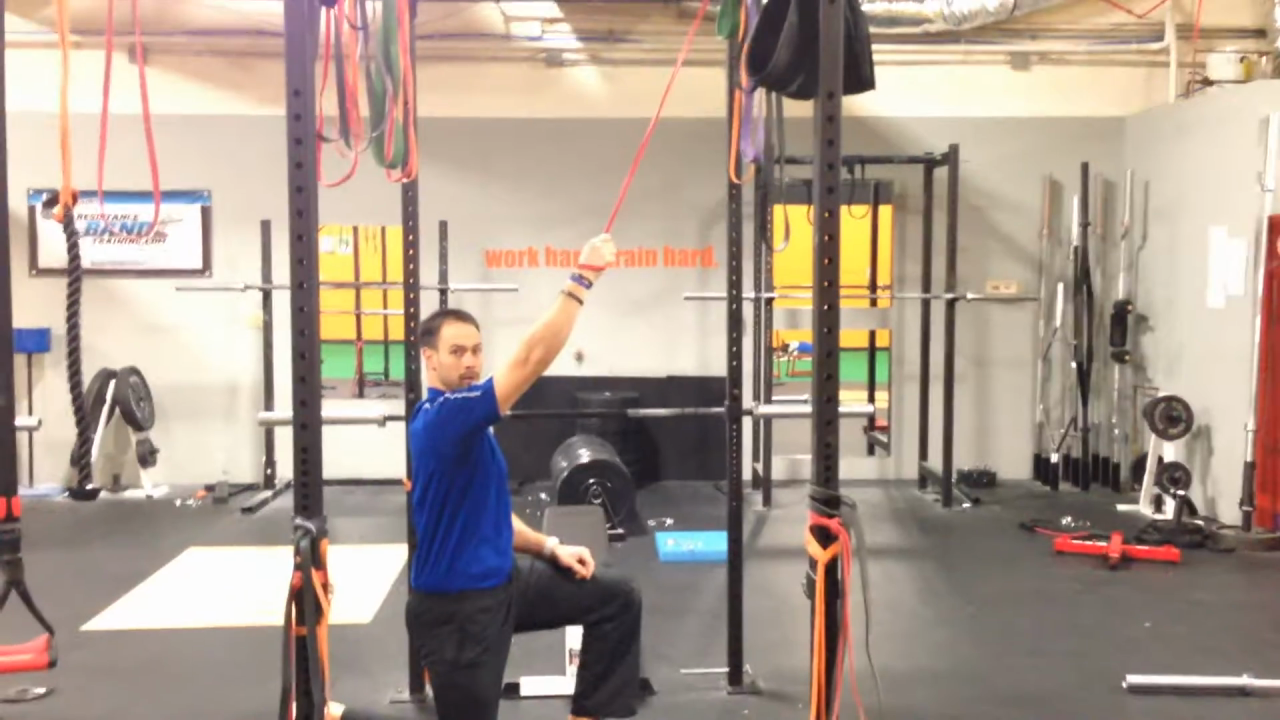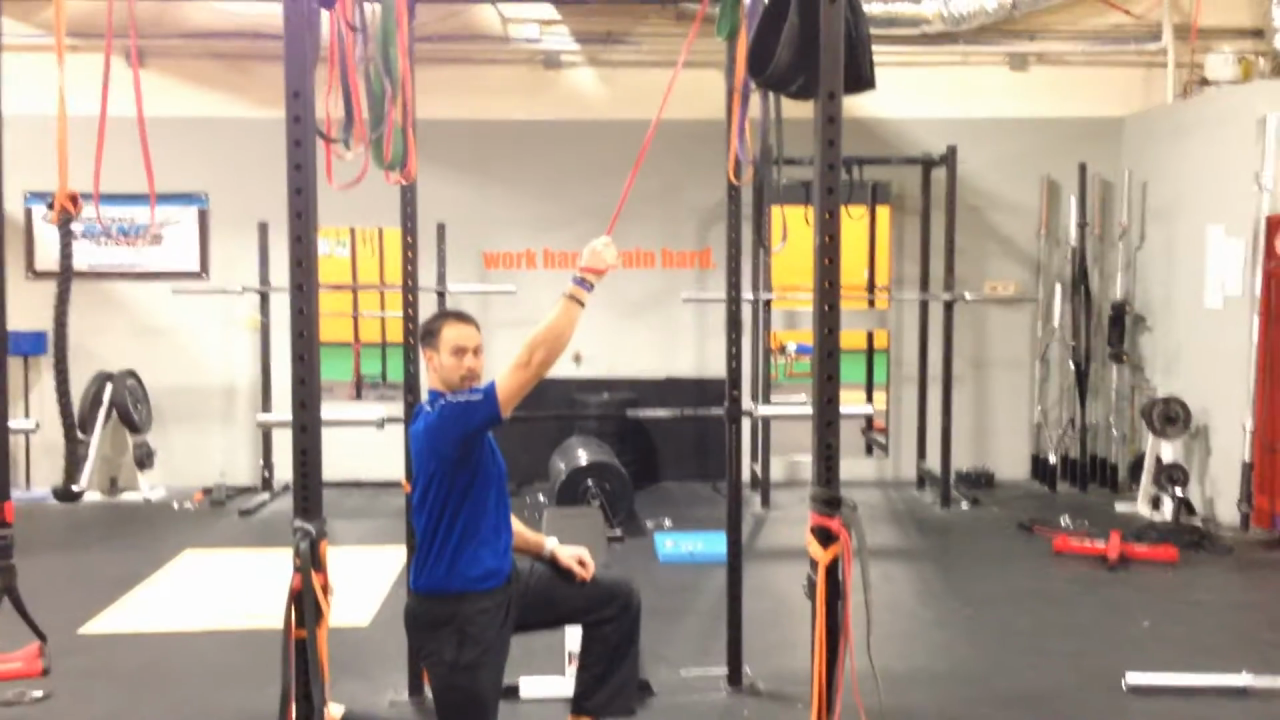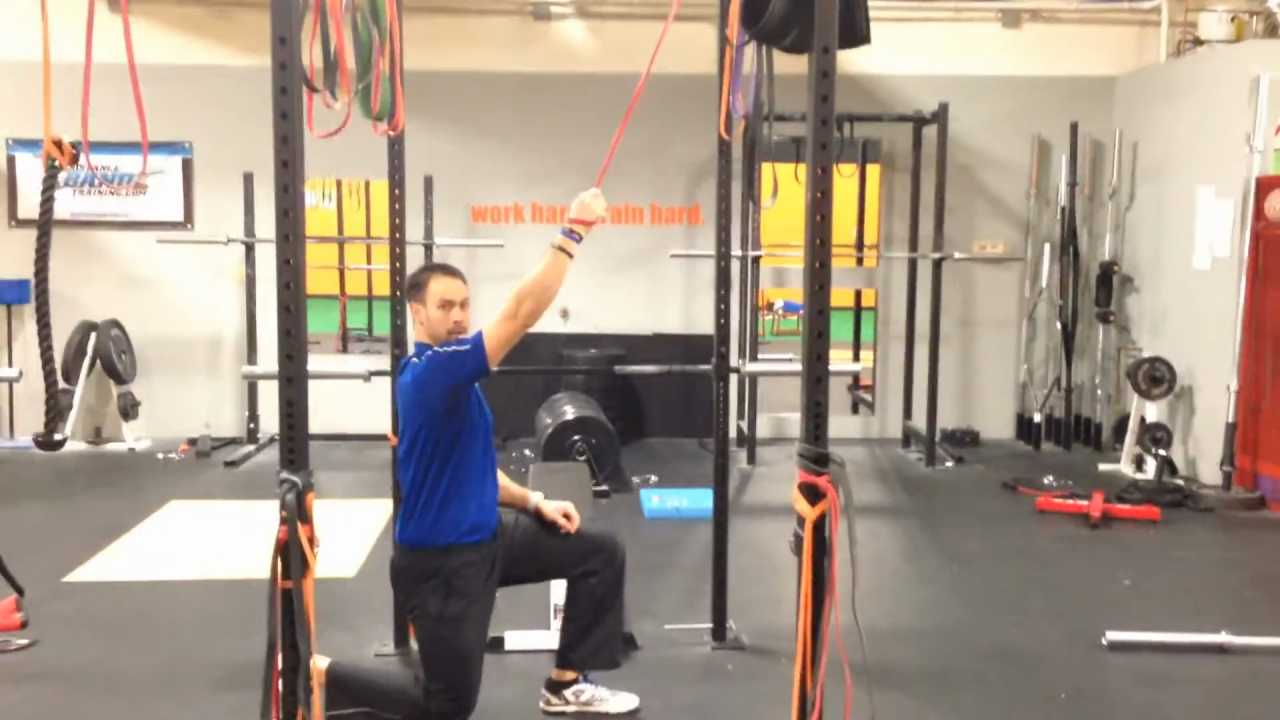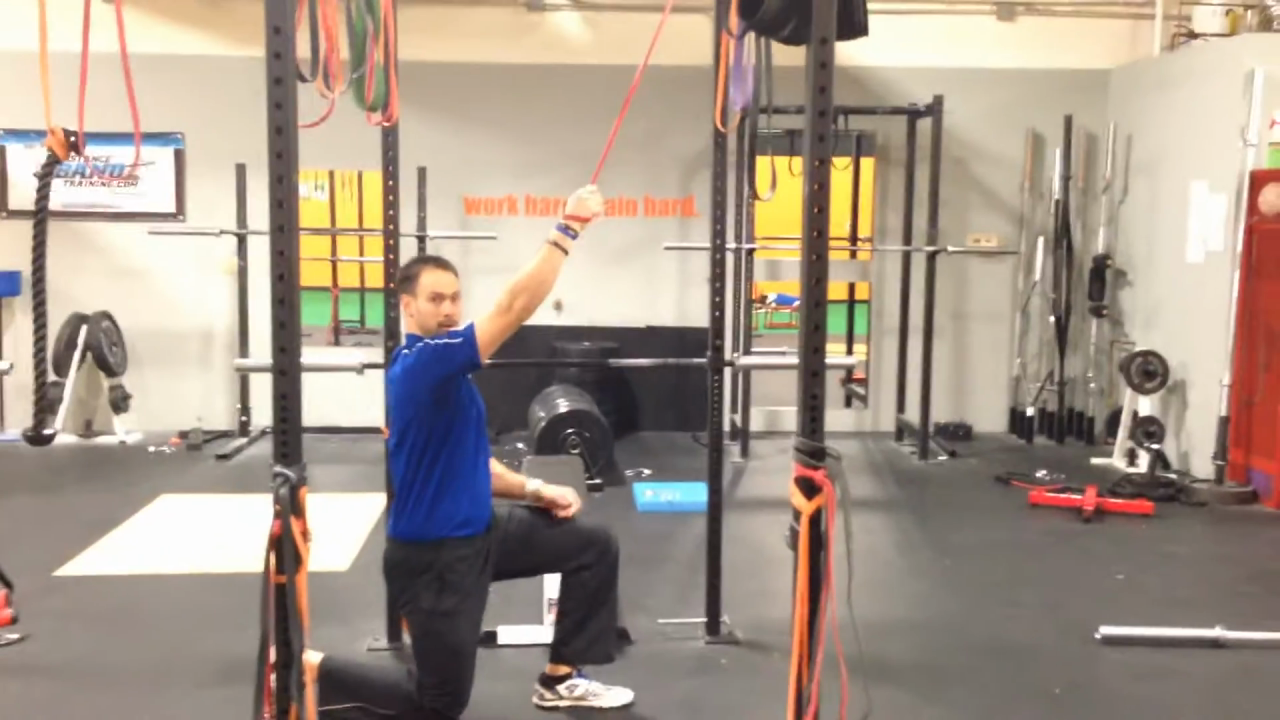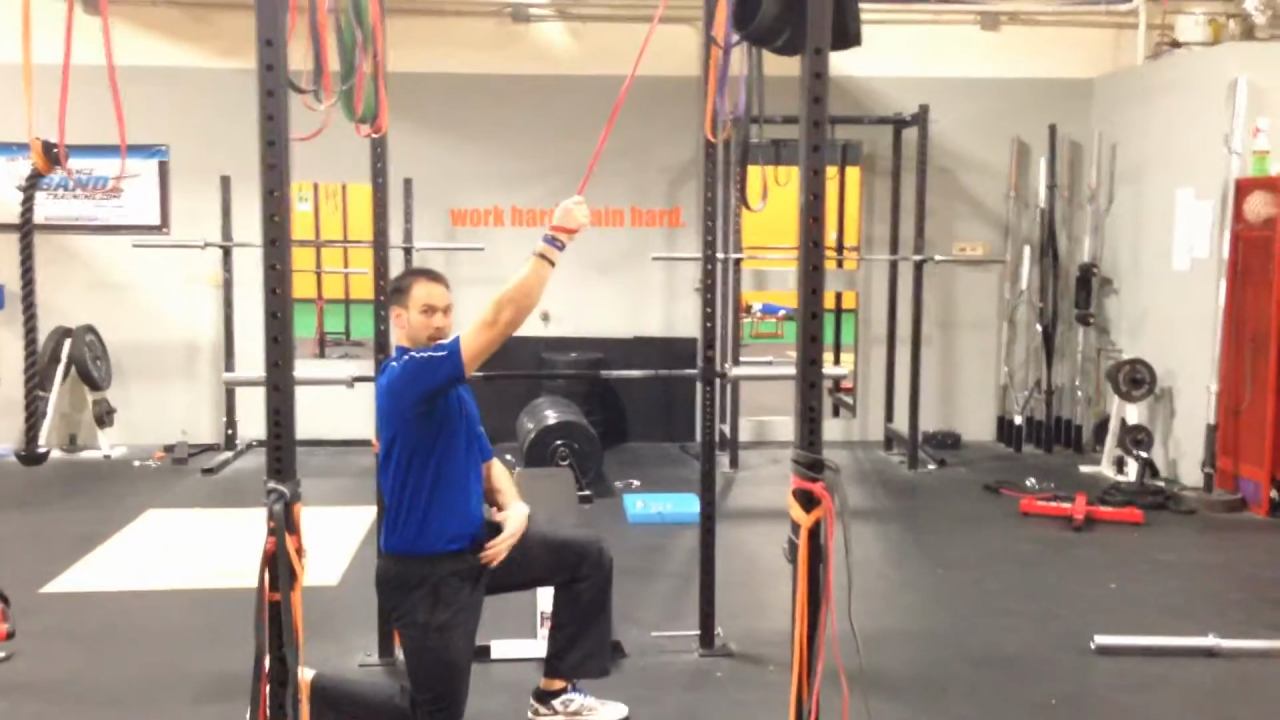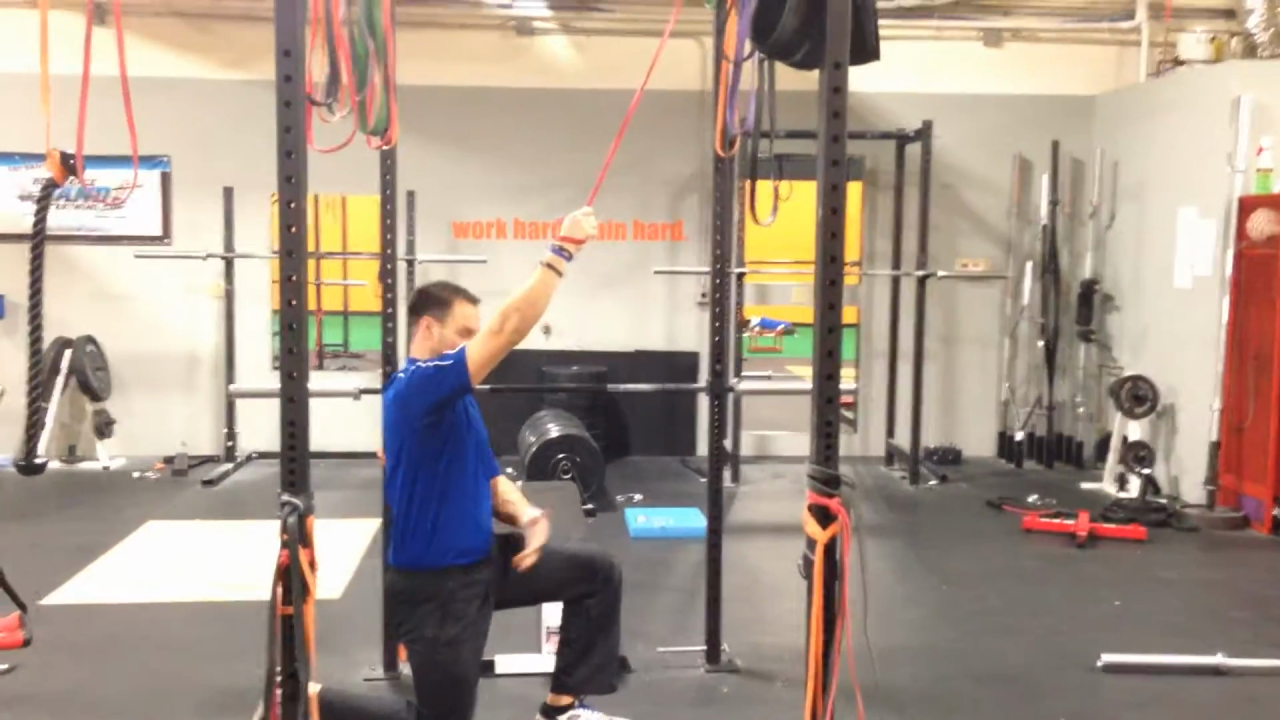
dt=0.4s
person 1, frame 1
left shoulder: (466, 421)
right shoulder: (442, 419)
right elbow: (530, 360)
left wrist: (549, 546)
right wrist: (583, 276)
left hip: (499, 580)
right hip: (457, 605)
left knee: (617, 598)
person 1, frame 2
left shoulder: (466, 424)
right shoulder: (443, 421)
right elbow: (531, 364)
left wrist: (548, 548)
right wrist: (584, 279)
left hip: (499, 582)
right hip: (455, 607)
left knee: (616, 601)
person 1, frame 3
left shoulder: (452, 378)
right shoulder: (428, 373)
right elbow: (519, 314)
left wrist: (533, 502)
right wrist: (572, 232)
left hip: (482, 538)
right hip: (439, 560)
left knee: (599, 553)
right ankle: (314, 674)
person 1, frame 4
left shoulder: (444, 371)
right shoulder: (420, 364)
right elbow: (512, 309)
left wrist: (534, 489)
right wrist: (568, 228)
left hip: (477, 531)
right hip: (431, 554)
left knee: (593, 547)
right ankle: (306, 669)
person 1, frame 5
left shoulder: (448, 386)
right shoulder: (406, 379)
left elbow: (484, 462)
right elbow: (500, 322)
left wrist: (514, 507)
right wrist: (555, 240)
left hip: (471, 544)
right hip: (424, 569)
left knee: (586, 559)
person 1, frame 6
left shoulder: (451, 399)
right shoulder: (415, 392)
left elbow: (490, 477)
right elbow: (506, 331)
left wrist: (526, 516)
right wrist: (562, 250)
left hip: (479, 556)
right hip: (434, 581)
left knee: (596, 575)
